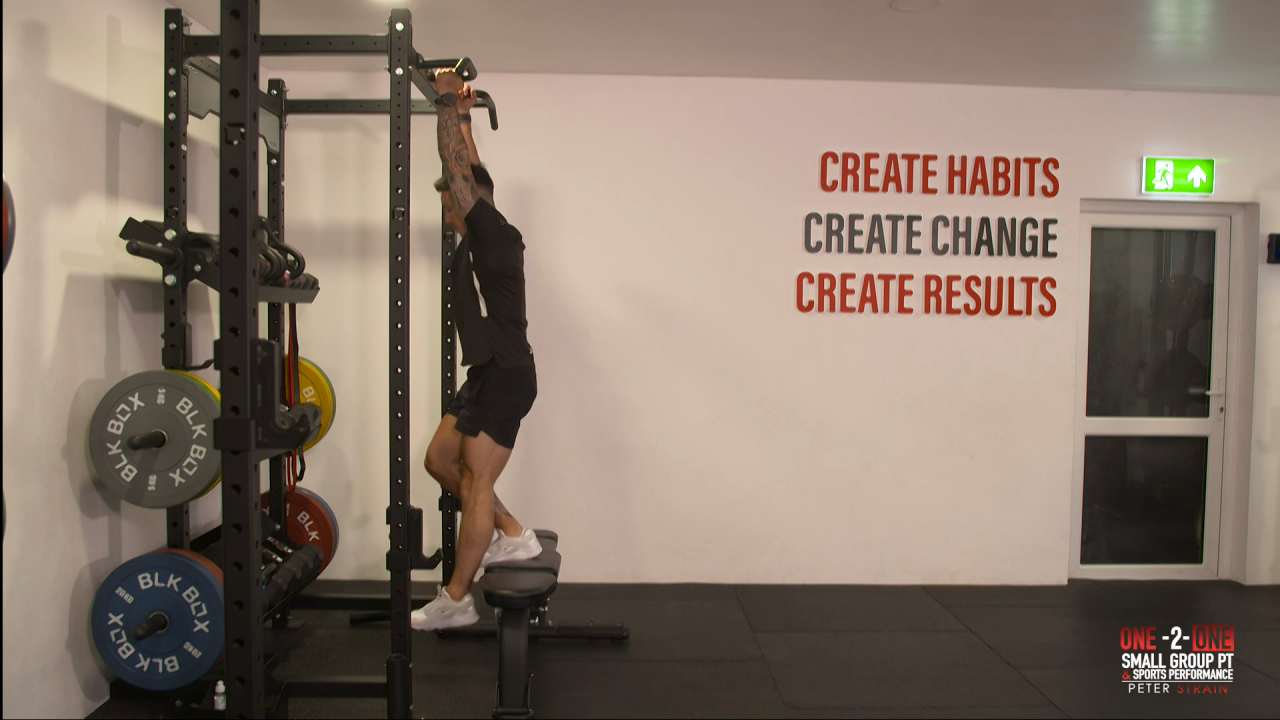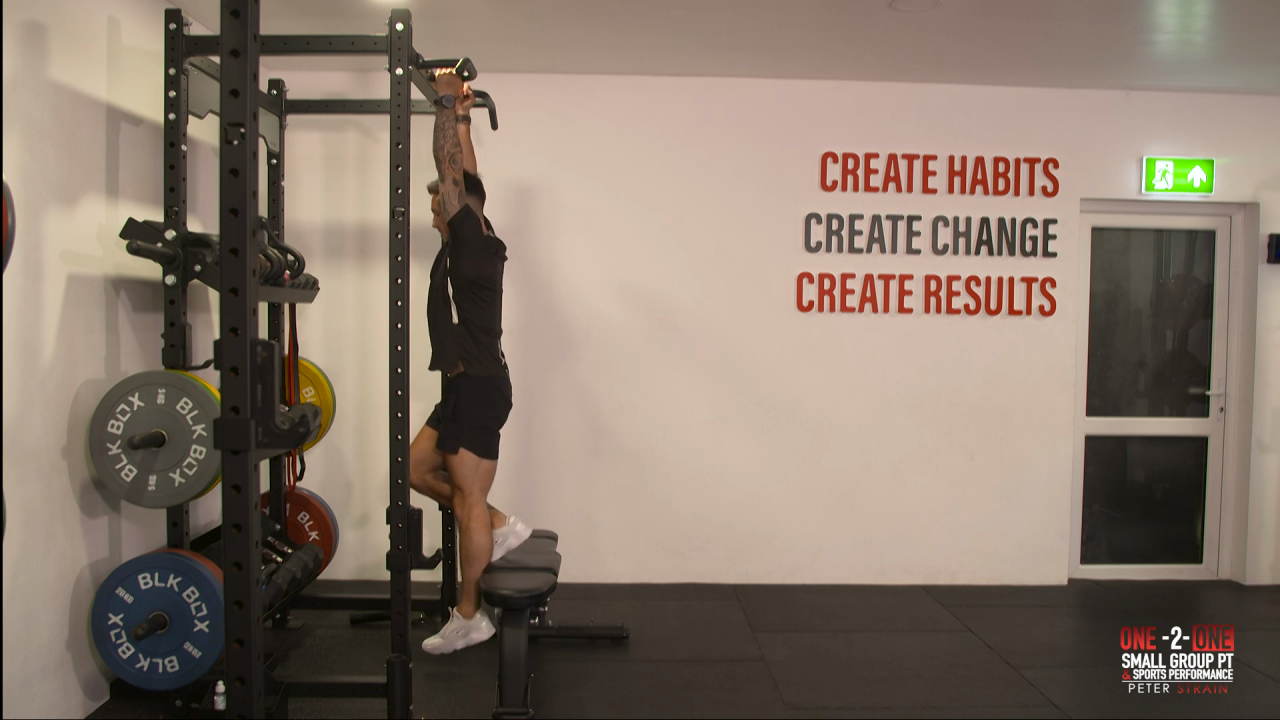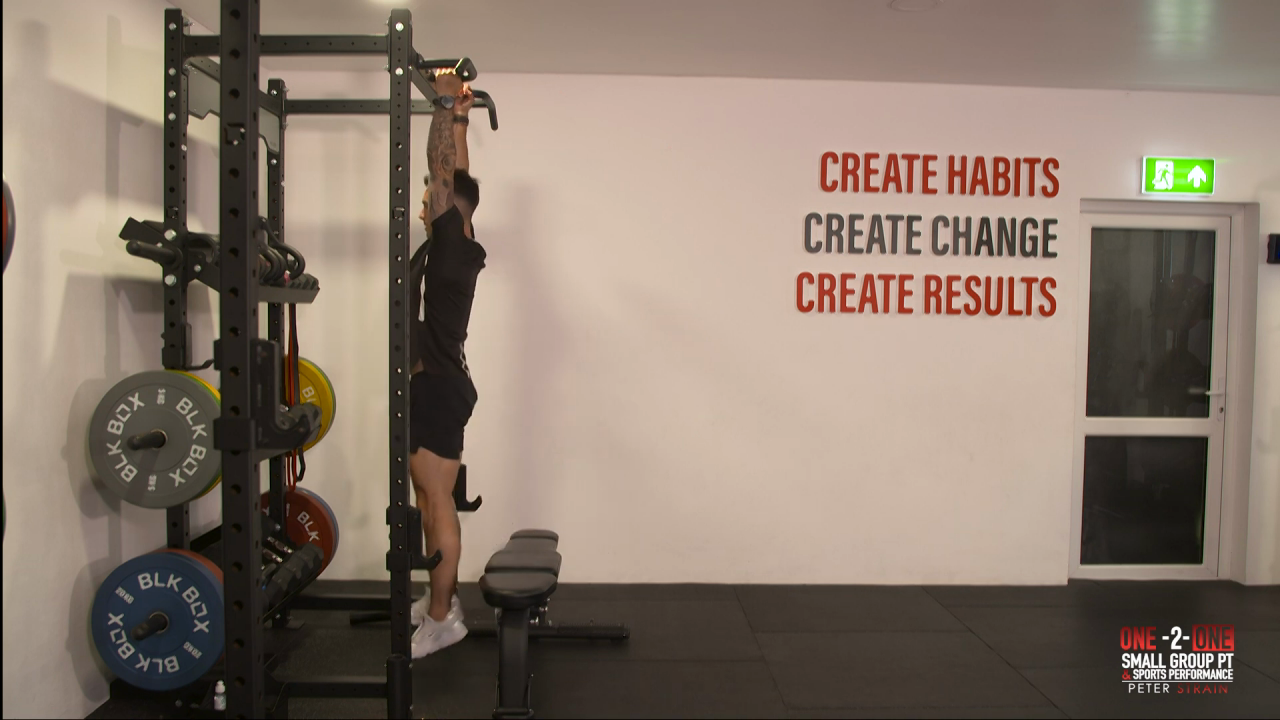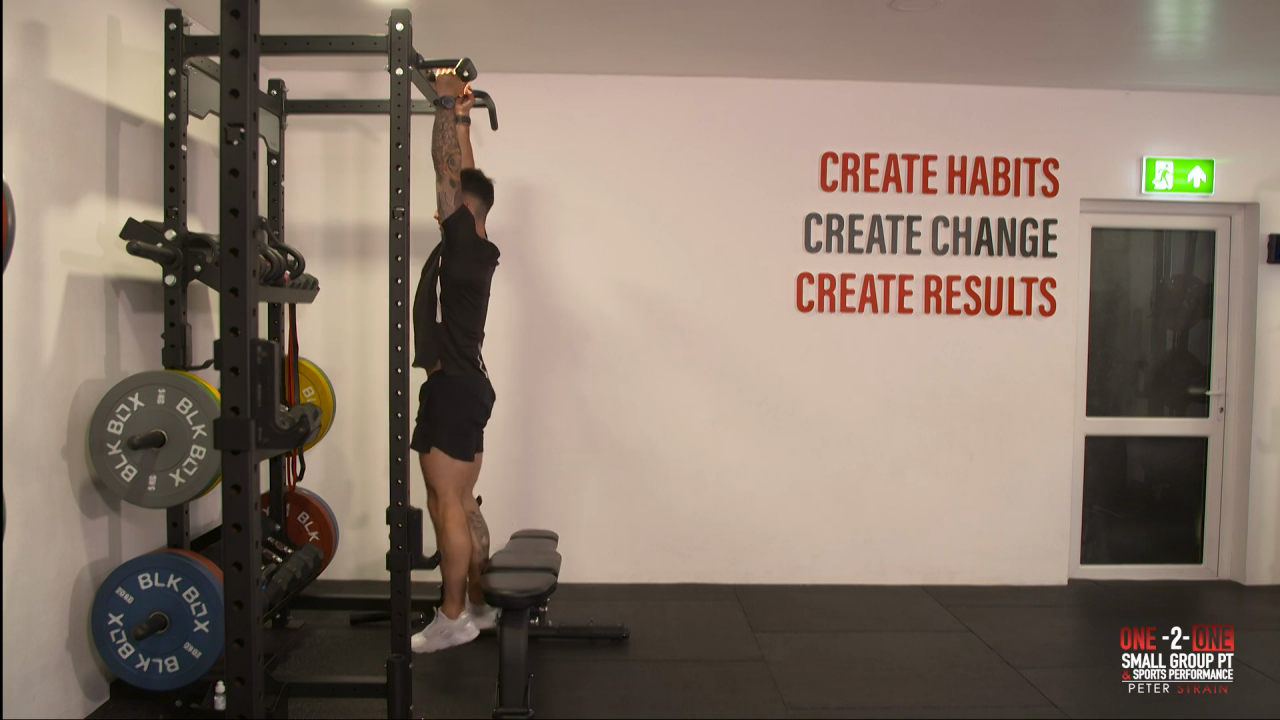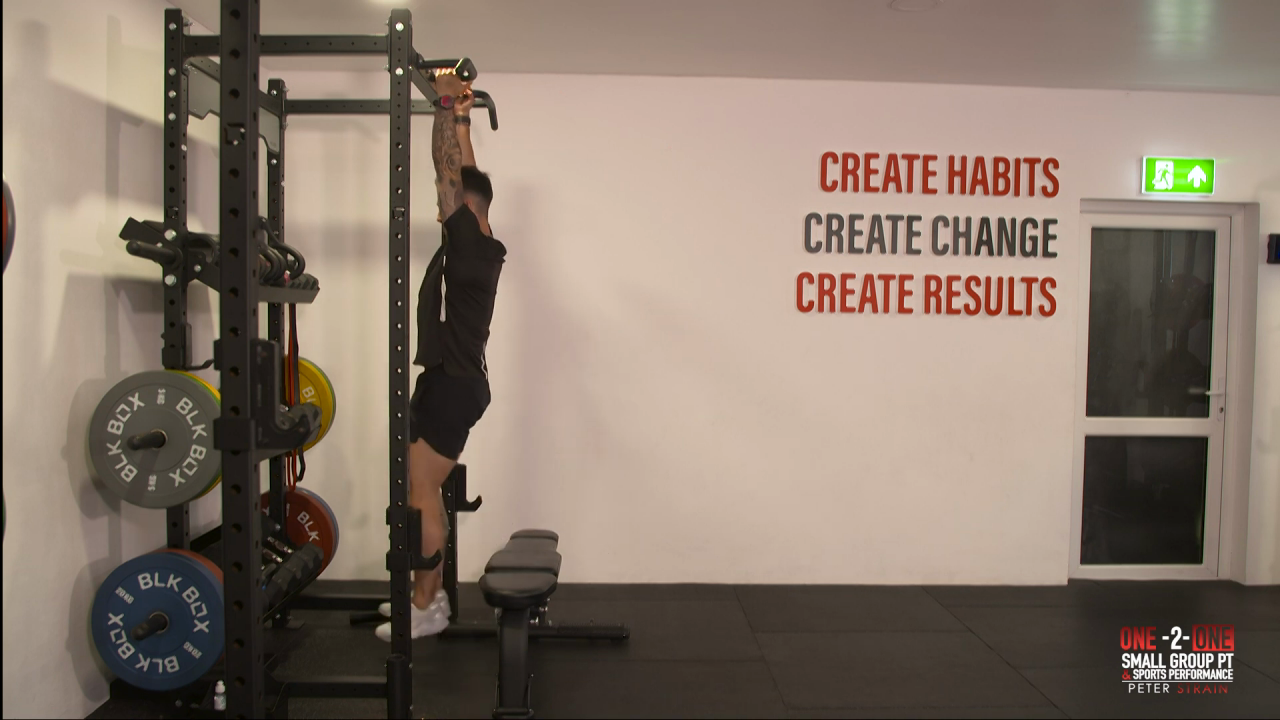
dt=1s
person 1, frame 1
left shoulder: (494, 235)
right shoulder: (481, 241)
left elbow: (457, 168)
right elbow: (465, 170)
left wrist: (448, 103)
right wrist: (460, 114)
left hip: (504, 377)
right hip: (488, 374)
left knee: (474, 484)
right knee: (440, 460)
left ankle: (456, 599)
right ankle: (513, 535)
person 1, frame 2
left shoulder: (470, 239)
right shoulder: (472, 241)
left elbow: (449, 169)
right elbow: (463, 173)
left wrist: (449, 105)
right wrist: (461, 115)
left hip: (477, 387)
right hip: (467, 385)
left knee: (467, 500)
right knee: (416, 470)
left ankle: (468, 617)
right ankle: (500, 526)
person 1, frame 3
left shoulder: (450, 241)
right shoulder: (456, 244)
left elbow: (441, 167)
right elbow: (454, 172)
left wrist: (445, 104)
right wrist: (460, 116)
left hip: (438, 386)
right hip: (441, 383)
left knee: (436, 503)
right knee: (431, 499)
left ankle: (441, 618)
right ankle: (441, 596)
person 1, frame 4
left shoulder: (463, 243)
right shoulder: (474, 248)
left elbow: (446, 171)
right elbow: (461, 174)
left wrist: (446, 106)
right wrist: (460, 117)
left hip: (452, 387)
right hip: (462, 384)
left knee: (446, 507)
right knee: (460, 504)
left ankle: (453, 616)
right ankle: (476, 604)
person 1, frame 5
left shoulder: (467, 241)
right shoulder: (477, 246)
left elbow: (448, 172)
right elbow: (461, 172)
left wrist: (446, 106)
right wrist: (460, 116)
left hip: (452, 384)
right hip: (456, 380)
left knee: (420, 496)
right knee: (423, 493)
left ankle: (425, 607)
right ankle: (428, 593)
